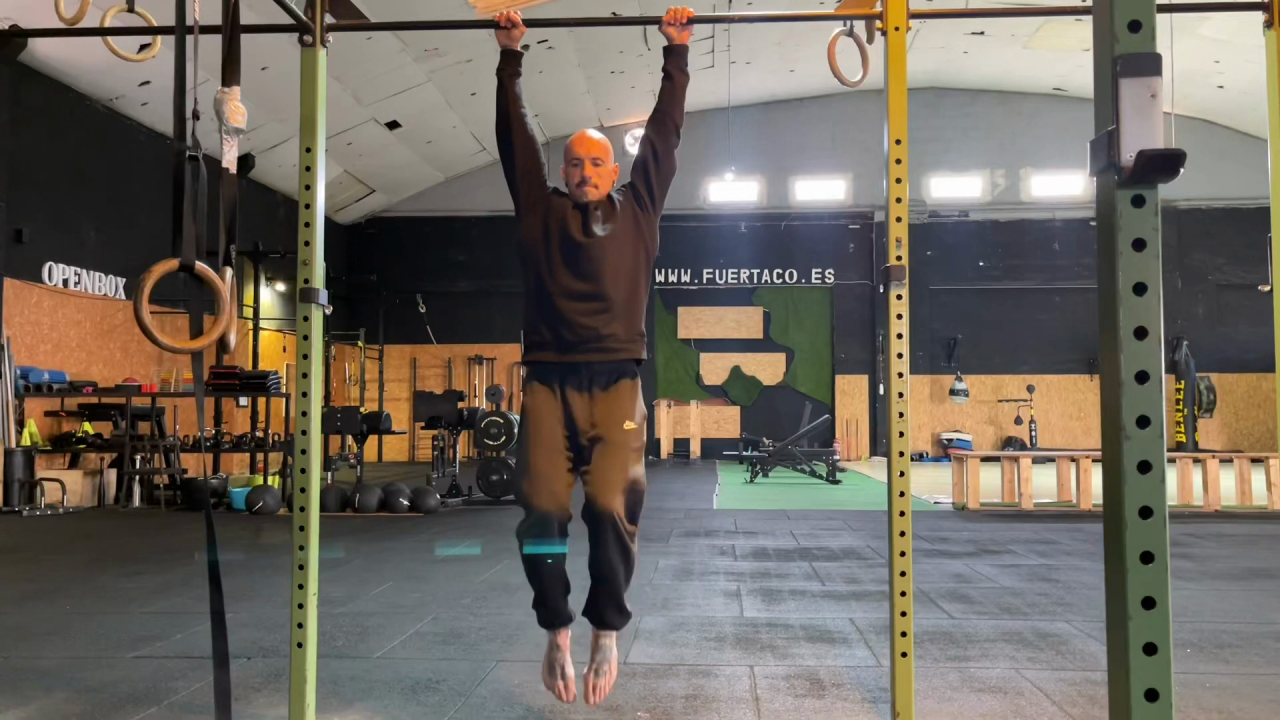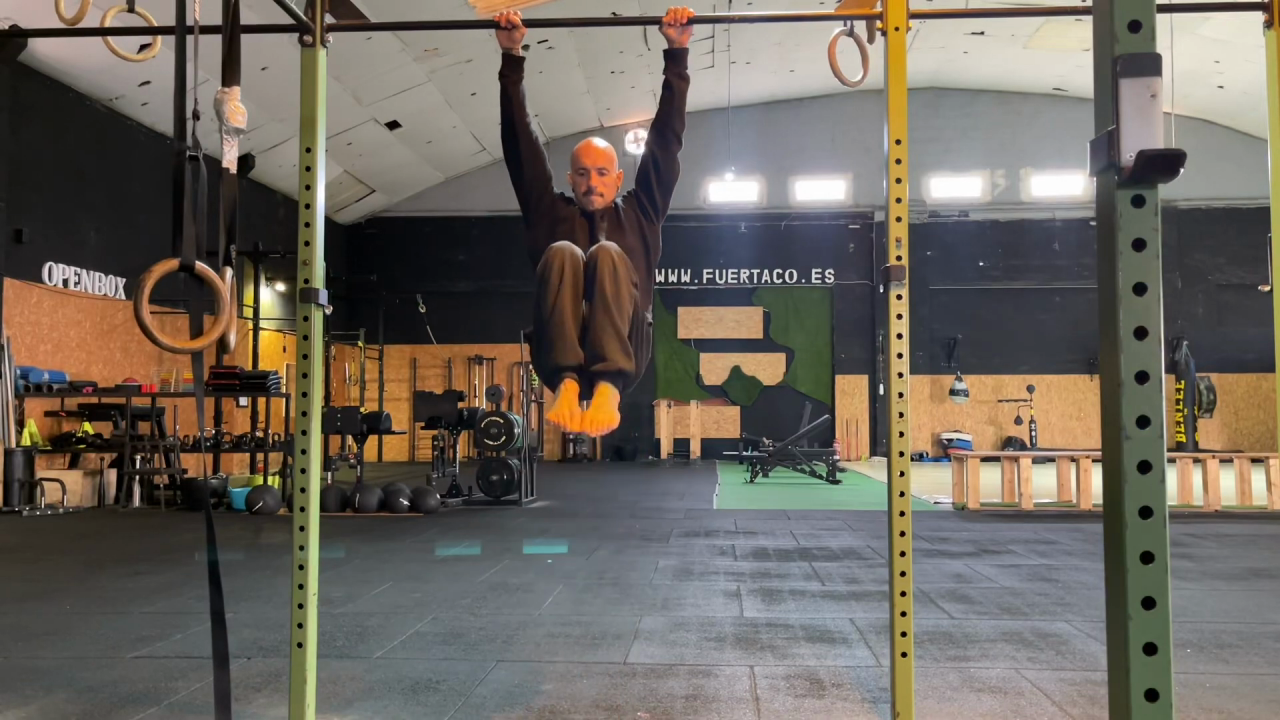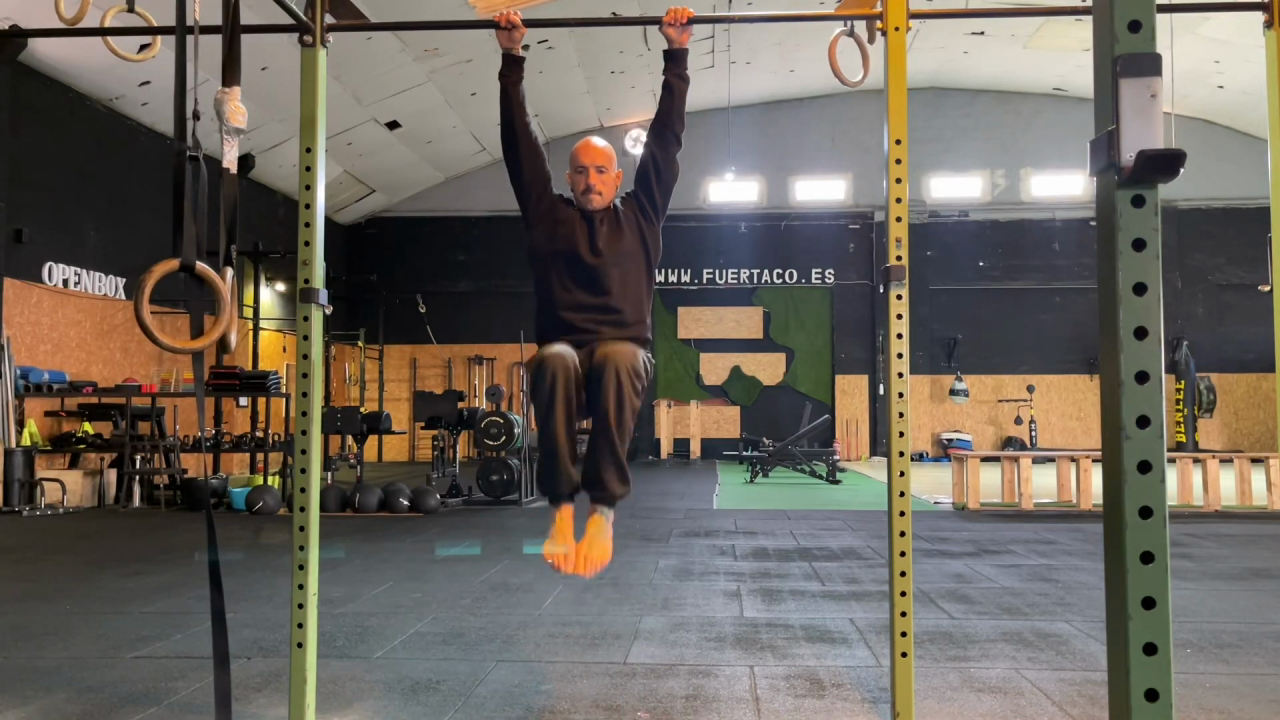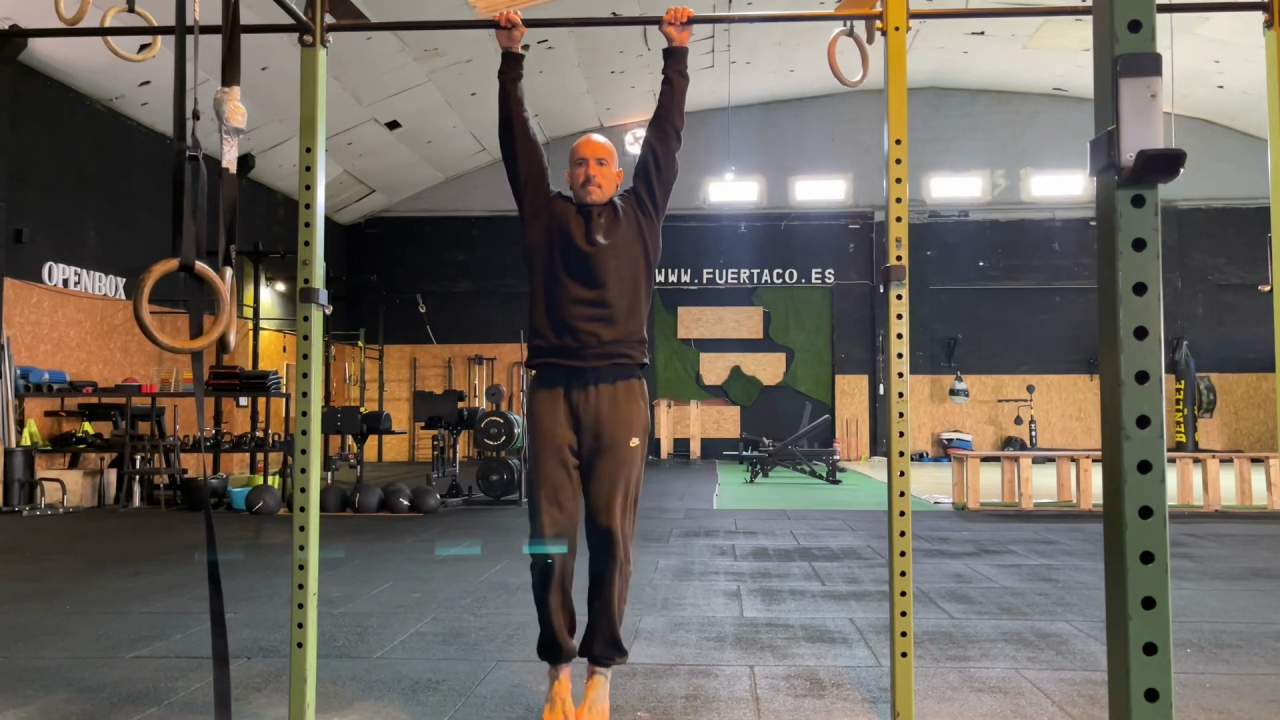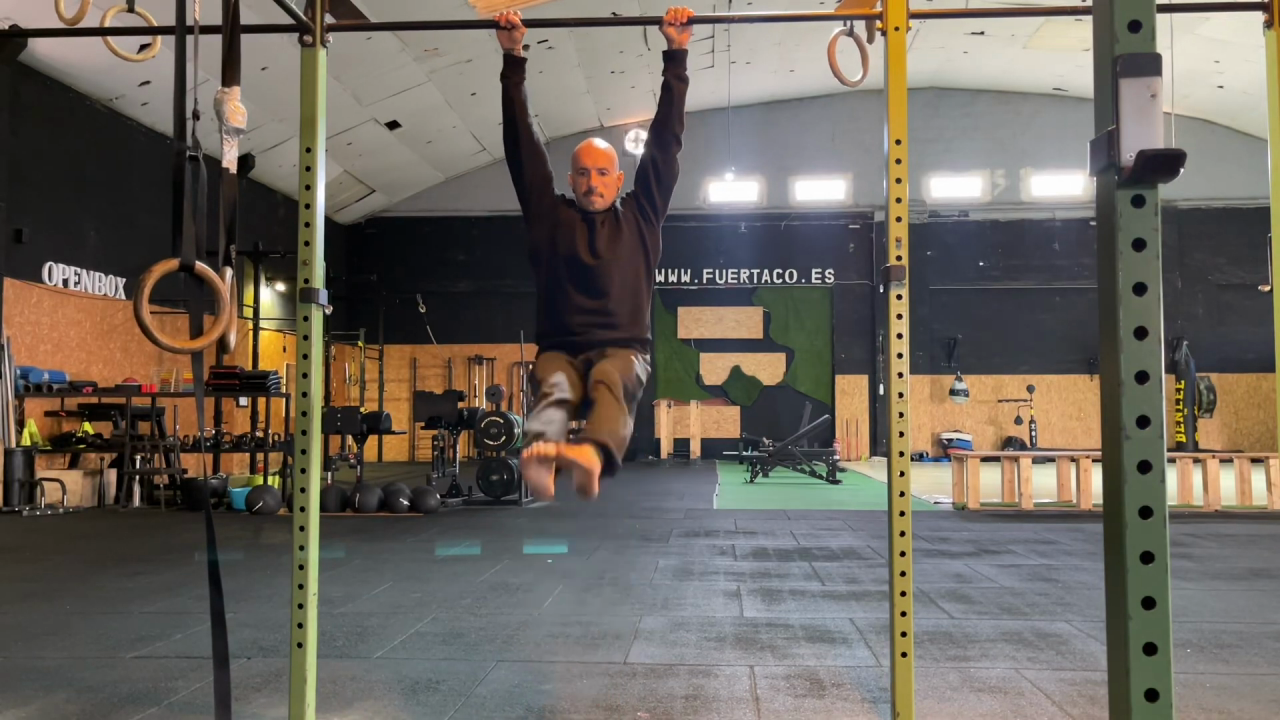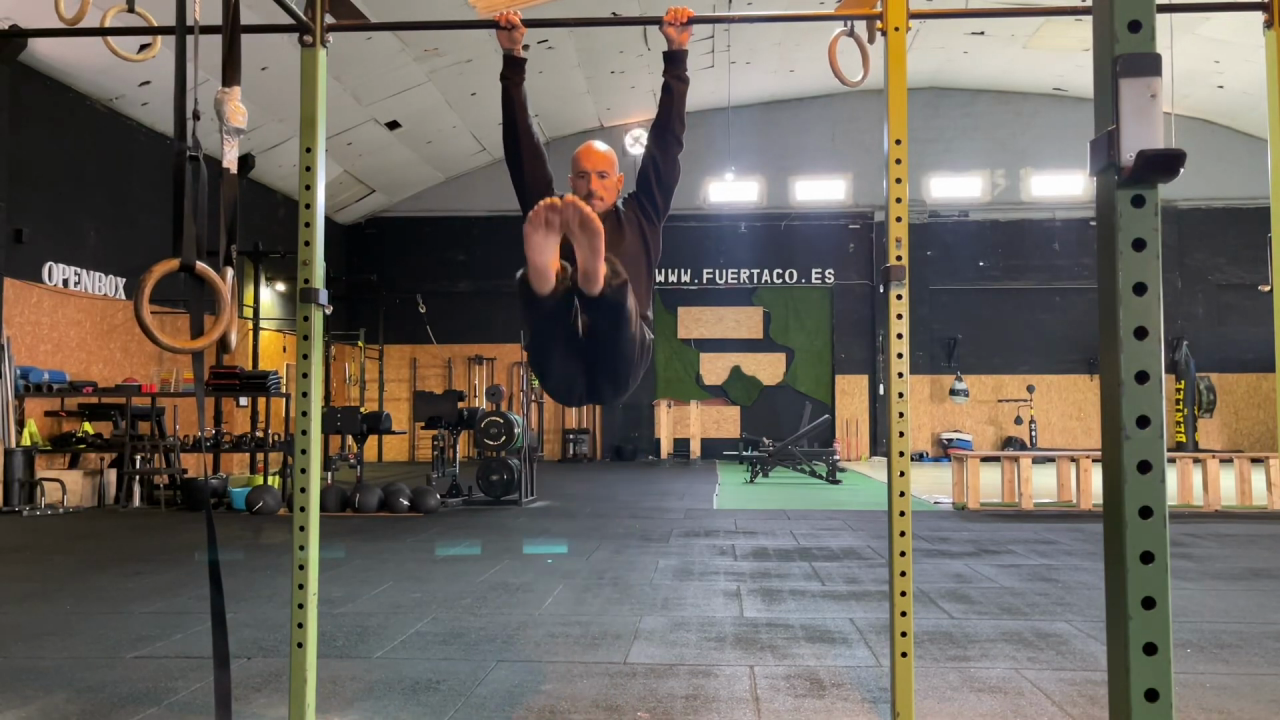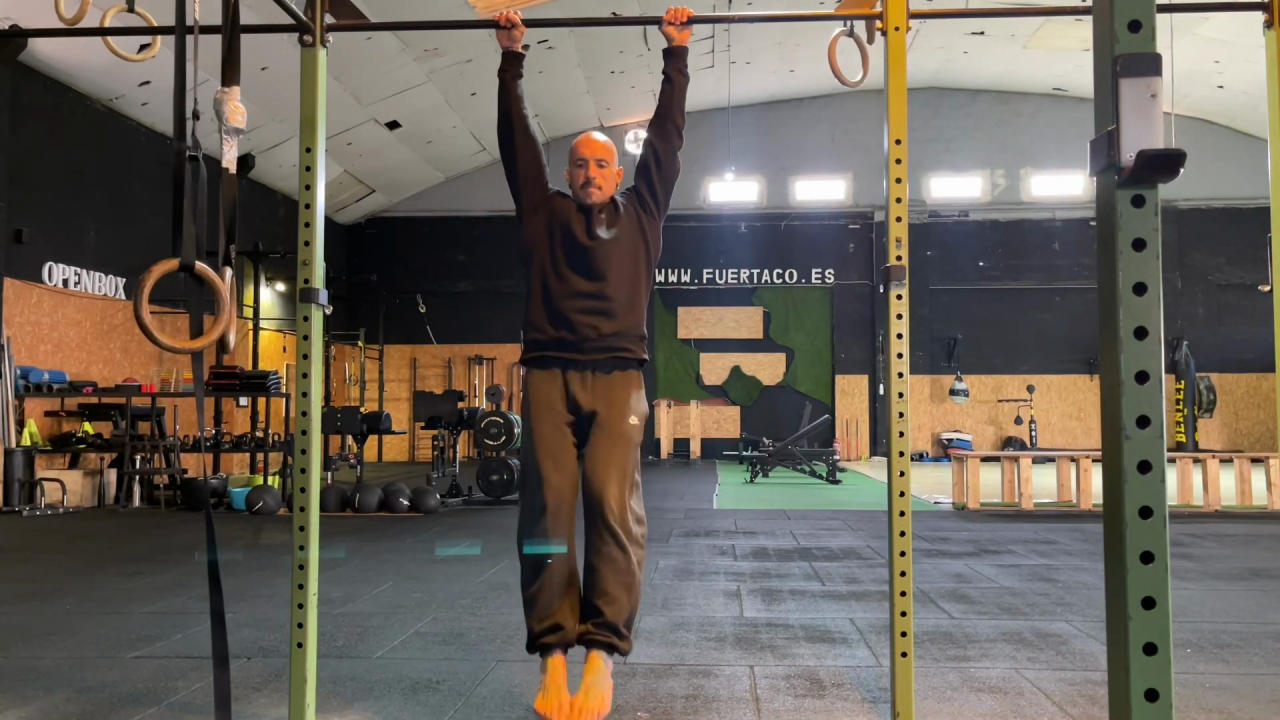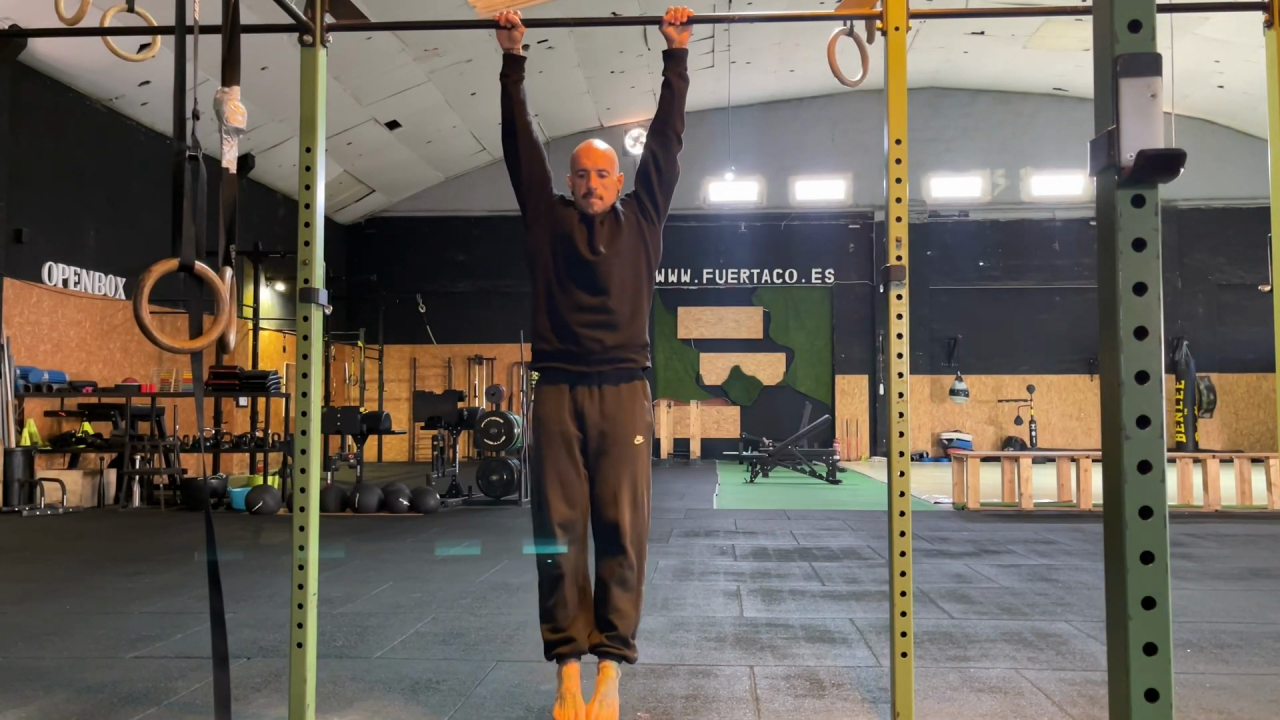
dt=0.5s
person 1, frame 1
left shoulder: (636, 208)
right shoulder: (543, 209)
left elbow: (663, 135)
right elbow: (515, 138)
left hip: (616, 384)
right hip: (549, 382)
left knee: (609, 504)
right knee: (542, 508)
left ankle: (606, 629)
right ankle: (556, 628)
person 1, frame 2
left shoulder: (639, 214)
right shoulder: (549, 212)
left elbow: (667, 137)
right elbow: (519, 137)
left wrist: (677, 53)
right wrist: (512, 56)
left hip: (624, 348)
right hip: (560, 347)
left knee: (608, 256)
right knee: (562, 255)
left ankle: (608, 386)
right ankle: (567, 381)
person 1, frame 3
left shoulder: (640, 212)
right shoulder: (547, 212)
left elbow: (666, 138)
right elbow: (518, 141)
left wrist: (676, 55)
right wrist: (511, 59)
left hip: (623, 350)
right hip: (563, 350)
left knee: (614, 372)
right knee: (555, 367)
left ankle: (601, 509)
right ankle: (562, 506)
person 1, frame 4
left shoulder: (639, 213)
right shoulder: (546, 213)
left elbow: (664, 137)
right elbow: (517, 140)
left hip: (620, 388)
right hip: (555, 387)
left knee: (612, 530)
right knee: (551, 530)
person 1, frame 5
left shoulder: (639, 217)
right shoulder: (552, 215)
left elbow: (664, 144)
right elbow: (522, 146)
left wrist: (675, 55)
right wrist: (514, 60)
left hip: (623, 352)
right hip: (561, 352)
left knee: (609, 383)
right knee: (552, 392)
left ankle: (591, 456)
right ankle: (544, 454)
person 1, frame 6
left shoulder: (640, 215)
right shoulder: (547, 206)
left elbow: (667, 141)
right elbow: (520, 144)
left wrist: (676, 54)
right wrist: (512, 58)
left hip: (618, 360)
right hip: (561, 366)
left knee: (615, 300)
right knee: (550, 306)
left ankle: (594, 274)
right ankle: (544, 273)
person 1, frame 7
left shoulder: (640, 211)
right shoulder: (545, 212)
left elbow: (667, 138)
right elbow: (516, 141)
right wrist: (511, 60)
left hip: (617, 377)
right hip: (549, 375)
left knee: (614, 505)
right knee: (547, 512)
left ankle: (601, 656)
right ankle: (553, 659)
person 1, frame 8
left shoulder: (640, 217)
right shoulder: (547, 218)
left elbow: (665, 139)
right elbow: (519, 141)
right wrist: (512, 59)
left hip: (623, 390)
right hip: (559, 391)
left knee: (622, 532)
right knee: (559, 533)
